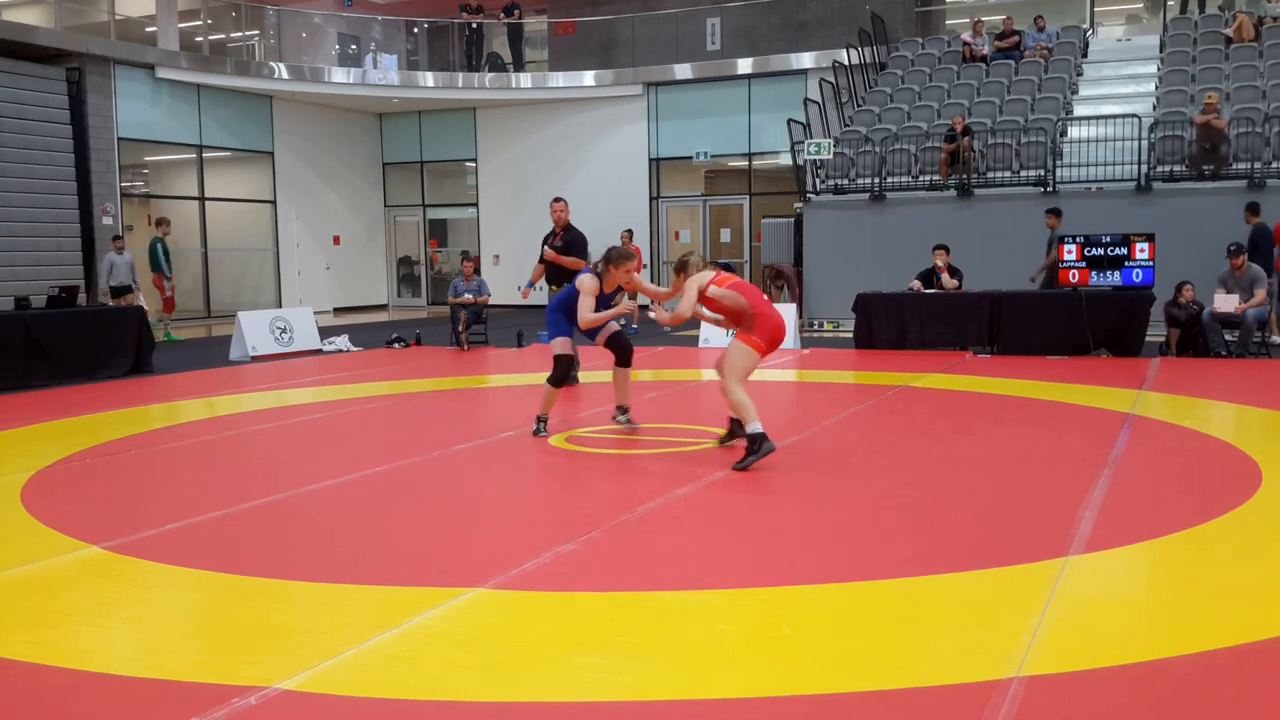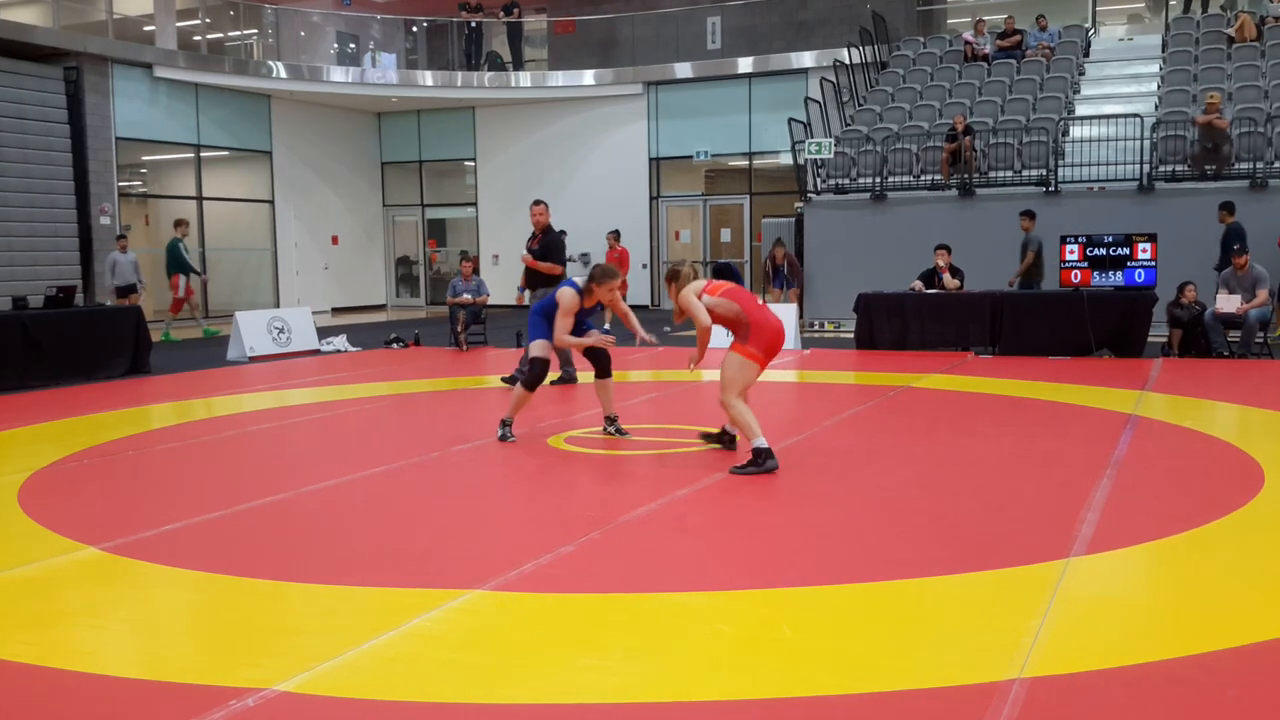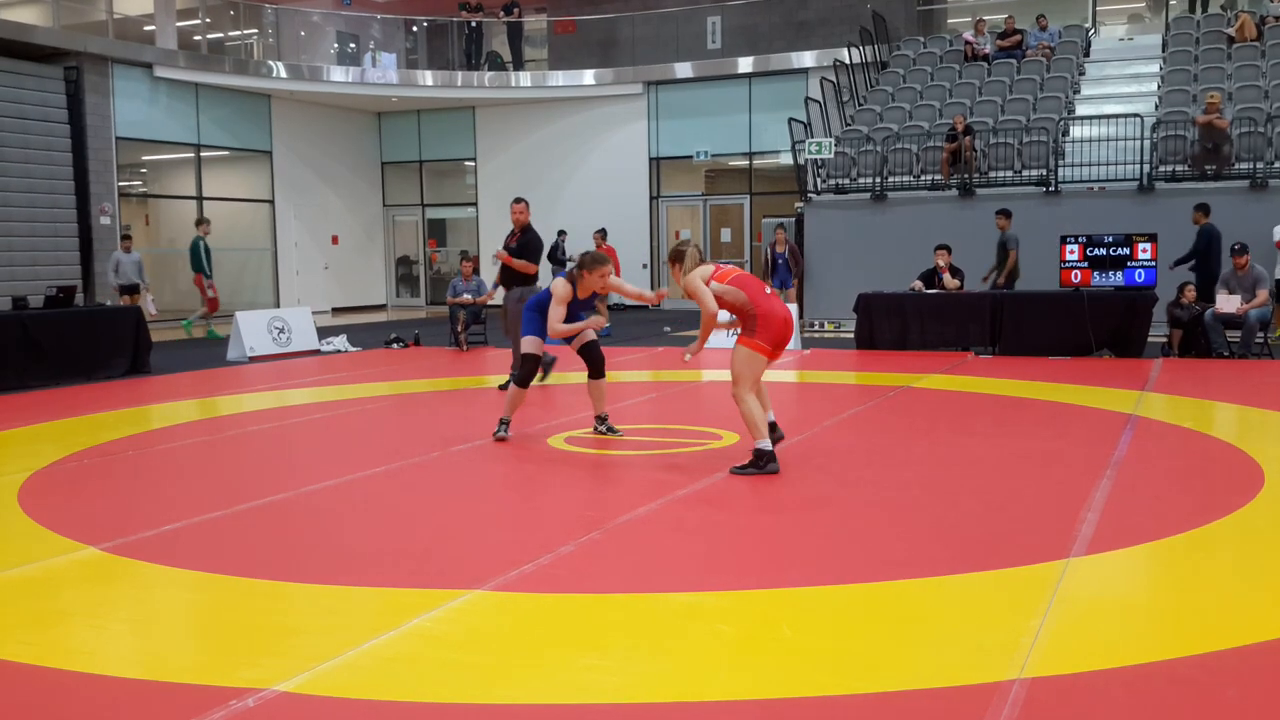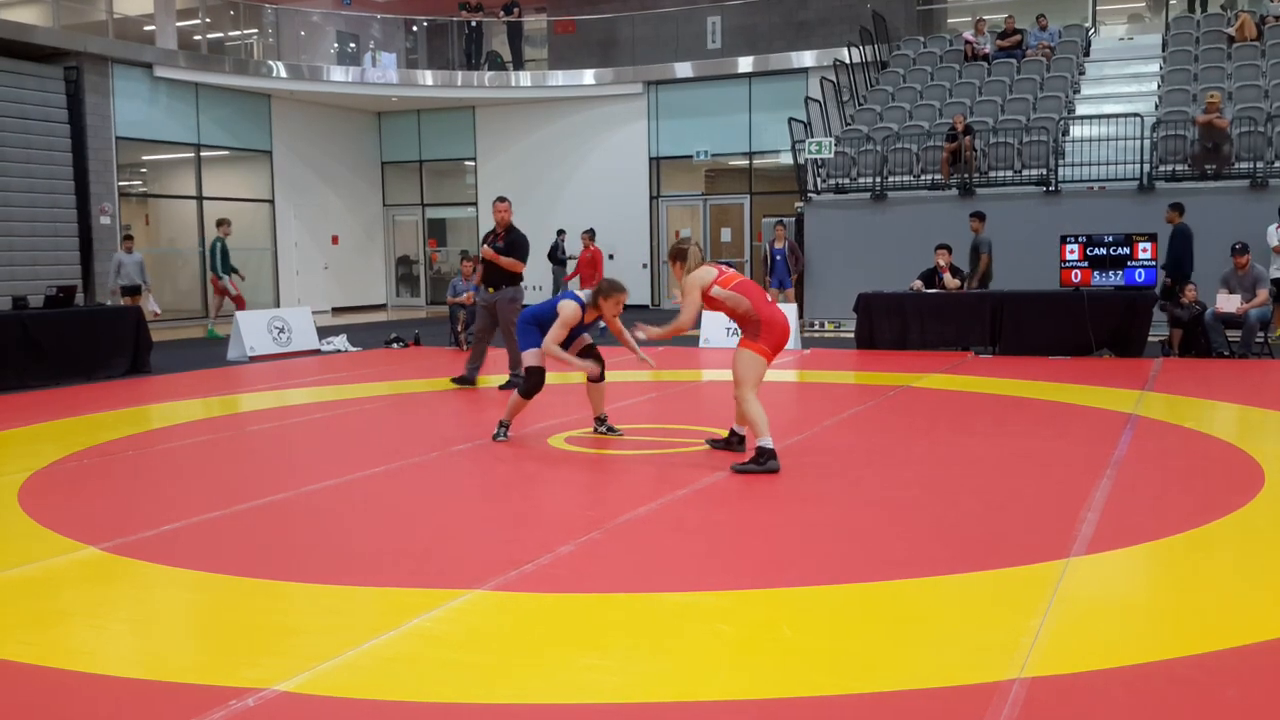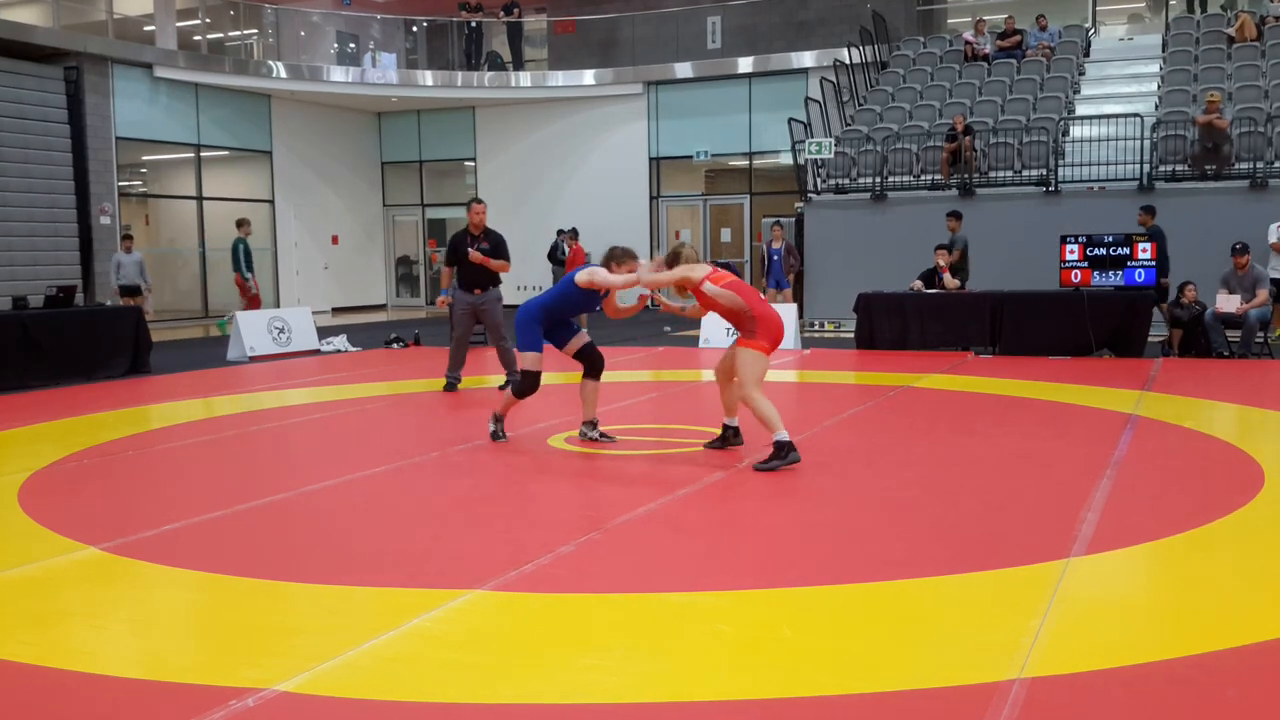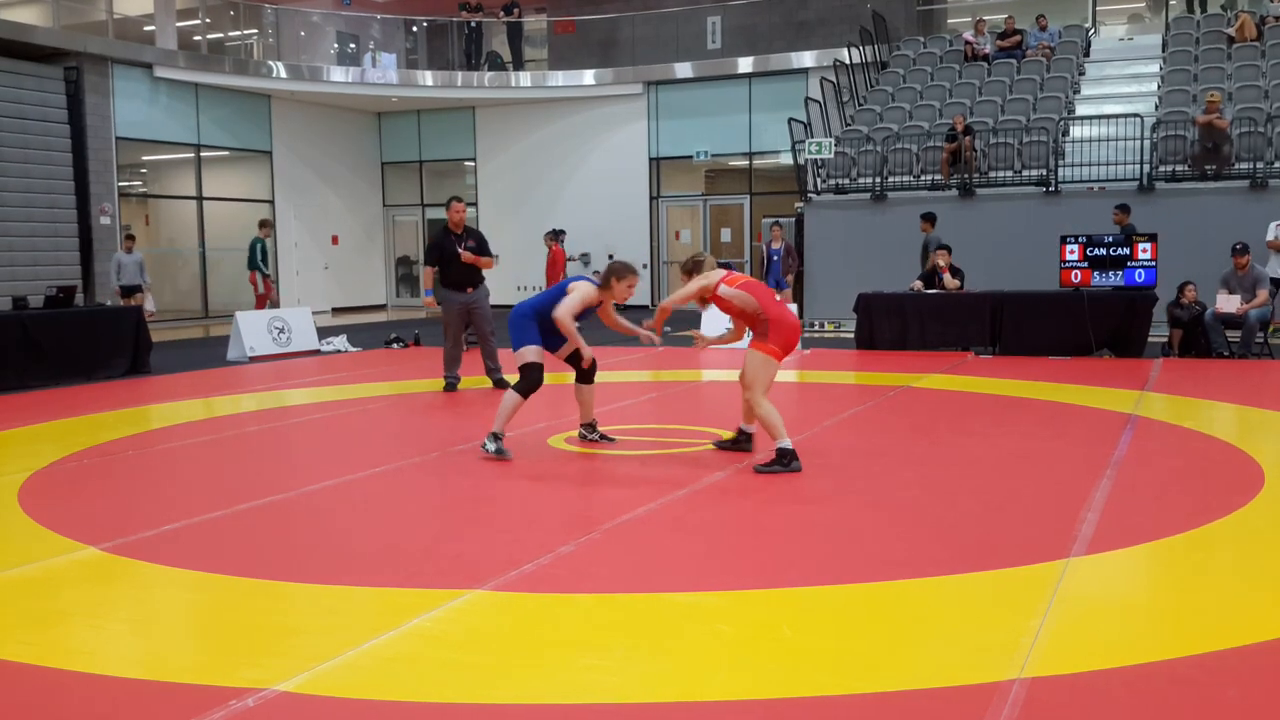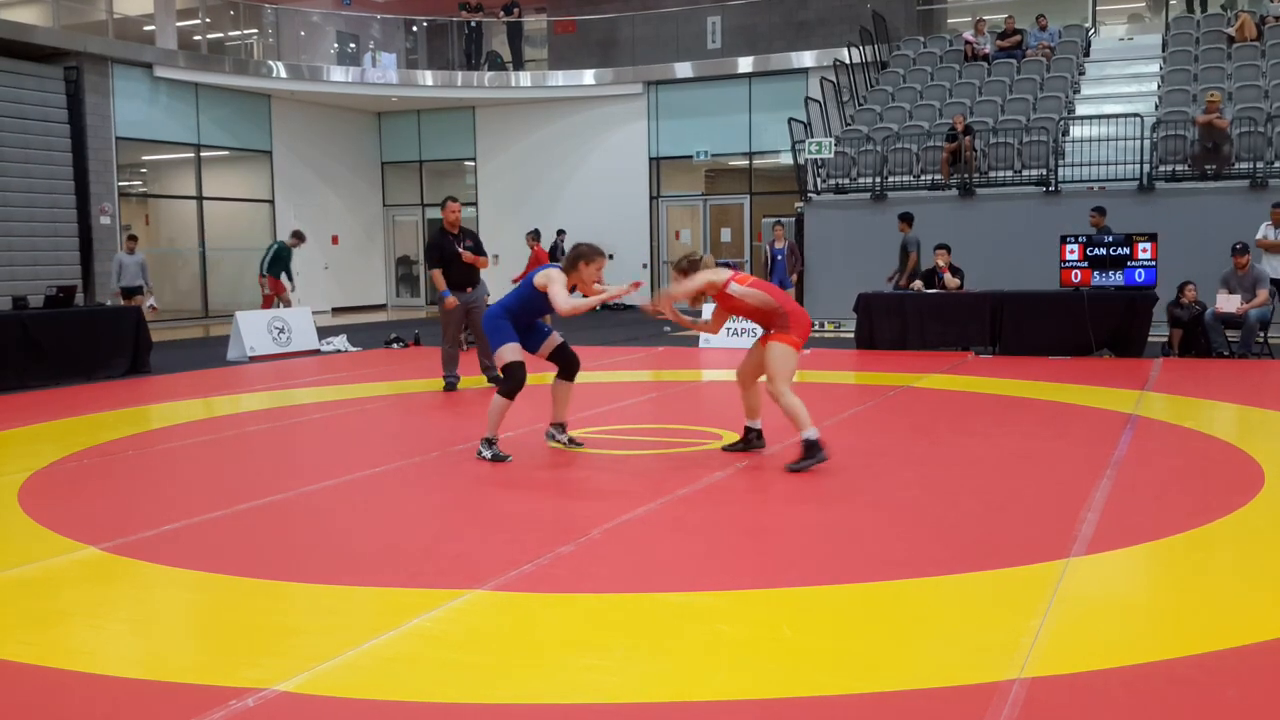
dt=0.3s
person 1, frame 1
left shoulder: (693, 281)
right shoulder: (717, 279)
left elbow: (683, 314)
left wrist: (665, 318)
right wrist: (703, 316)
left hip: (759, 323)
right hip: (772, 324)
left knee: (730, 385)
right knee: (725, 365)
left ankle: (758, 439)
right ankle: (737, 425)
person 1, frame 2
left shoulder: (685, 294)
right shoulder: (709, 287)
left elbow: (704, 323)
left wrist: (699, 354)
left hip: (756, 329)
right hip: (774, 327)
left knee: (729, 398)
right knee: (735, 388)
left ankle: (763, 455)
right ankle: (728, 435)
person 1, frame 3
left shoulder: (692, 278)
right shoulder: (717, 271)
left elbow: (711, 310)
left wrist: (699, 344)
right wrist: (730, 324)
left hip: (763, 321)
right hip: (781, 316)
left knee: (742, 392)
right knee: (749, 381)
left ankle: (765, 456)
right ankle: (770, 428)
person 1, frame 4
left shoulder: (694, 278)
right shoulder: (715, 271)
left elbow: (684, 324)
left wrist: (657, 333)
right wrist: (691, 305)
left hip: (762, 326)
right hip: (776, 323)
left knee: (744, 394)
right knee: (743, 385)
left ankle: (767, 454)
right ankle: (736, 437)
person 1, frame 5
left shoulder: (688, 271)
right shoulder: (708, 275)
left elbow: (647, 281)
right elbow: (699, 310)
left wrist: (646, 269)
right wrist: (667, 305)
left hip: (759, 325)
right hip: (766, 323)
left knee: (748, 392)
right knee: (723, 373)
left ankle: (785, 448)
right ankle: (730, 432)
person 1, frame 6
left shoulder: (705, 279)
right shoulder: (729, 285)
left elbow: (667, 304)
right elbow: (738, 332)
left wrist: (655, 324)
right wrist: (710, 340)
left hip: (774, 326)
right hip: (786, 324)
left knee: (754, 396)
right knee: (748, 381)
left ankle: (787, 455)
right ankle: (743, 437)
person 1, frame 7
left shoulder: (709, 277)
right shoulder: (720, 292)
left elbow: (677, 290)
right elbow: (713, 326)
left wrist: (661, 301)
right wrist: (677, 318)
left hip: (788, 322)
right hip: (784, 324)
left knee: (776, 388)
right knee: (744, 375)
left ankle: (813, 445)
right ankle: (753, 435)
person 2, frame 1
left shoulder: (576, 236)
right shoulder: (548, 237)
left elbow: (580, 264)
right elbow: (542, 264)
left wrist: (556, 257)
right wrist: (529, 285)
left hip: (569, 289)
right hip: (554, 290)
left ankle: (569, 371)
right ankle: (568, 372)
person 2, frame 2
left shoulder: (554, 239)
right shoulder: (532, 239)
left elbow: (557, 269)
left wrist: (533, 263)
right wrist: (522, 289)
left hip: (547, 293)
right hip: (538, 293)
left ankle: (522, 374)
right ankle: (569, 372)
person 2, frame 3
left shoulder: (532, 238)
right shoulder: (511, 235)
left elbow: (531, 268)
left wrist: (508, 258)
right wrist: (495, 284)
left hip: (523, 292)
right hip: (510, 291)
left knee: (517, 335)
right knee: (513, 333)
left ankle: (517, 377)
right ankle: (545, 359)
person 2, frame 4
left shoulder: (518, 238)
right shoulder: (488, 236)
left elbow: (518, 266)
left wrist: (494, 256)
left hip: (509, 293)
right hip: (487, 292)
left knee: (511, 337)
right knee: (479, 334)
left ankle: (516, 376)
right ankle: (470, 375)
person 2, frame 5
left shoulder: (495, 238)
right shoulder: (457, 239)
left elbow: (505, 267)
right elbow: (448, 268)
left wrist: (483, 260)
right wrist: (444, 292)
left hip: (490, 295)
right hip: (464, 295)
left knee: (499, 337)
right knee: (459, 339)
left ankle: (513, 375)
right ankle: (452, 378)
person 2, frame 6
left shoulder: (476, 235)
right shoulder: (438, 239)
left elbow: (490, 262)
right elbow: (429, 267)
left wrist: (474, 259)
right wrist: (429, 293)
left hip: (477, 292)
right hip: (452, 295)
left knee: (487, 335)
right knee: (452, 339)
left ankle: (496, 375)
right ankle: (451, 378)
person 2, frame 7
left shoulder: (471, 235)
right shoulder: (436, 240)
left elbow: (485, 262)
right elbow: (435, 271)
left wrist: (473, 259)
right wrist: (446, 294)
left hip: (475, 292)
right hip: (451, 295)
left knee: (484, 334)
right knee: (451, 339)
left ankle: (492, 373)
right ankle: (451, 377)
person 3, frame 1
left shoulder: (627, 278)
right shoulder: (590, 280)
left elbow: (657, 294)
right elbow: (584, 322)
left wrist: (675, 291)
right wrist: (615, 311)
left hip: (596, 311)
right hip: (560, 313)
left knee: (624, 349)
right knee: (563, 367)
left ankle: (621, 410)
right ankle: (541, 419)
person 3, frame 2
left shoulder: (610, 292)
right shoulder: (570, 295)
left elbow: (626, 314)
right elbow: (559, 339)
left wrist: (640, 332)
right wrist: (591, 340)
left hip: (574, 320)
right hip: (542, 318)
left knee: (603, 360)
right knee: (538, 371)
left ankle: (610, 422)
right ankle: (506, 423)
person 3, frame 3
left shoulder: (605, 280)
right shoulder: (564, 285)
left elbow: (635, 293)
right elbow: (553, 330)
left wrist: (653, 296)
right wrist: (585, 324)
left hip: (569, 315)
right hip: (537, 314)
left knee: (596, 360)
right knee: (529, 368)
left ankle: (601, 421)
right ankle: (504, 422)
person 3, frame 4
left shoulder: (604, 308)
right shoulder: (573, 309)
left elbow: (620, 333)
right elbow: (547, 347)
left wrist: (639, 353)
right wrist: (579, 363)
left hip: (558, 326)
right hip: (532, 324)
left knee: (596, 365)
right knee: (534, 380)
left ankle: (600, 421)
right ankle: (504, 424)
person 3, frame 5
left shoulder: (607, 284)
right shoulder: (596, 274)
left elbow: (614, 312)
right elbow: (622, 283)
left wrist: (639, 305)
left hip: (557, 321)
right hip: (531, 318)
left knee: (595, 362)
right knee: (530, 382)
left ankle: (588, 426)
right ankle: (498, 417)
person 3, frame 6
left shoulder: (602, 295)
right shoulder: (589, 290)
left elbow: (612, 321)
right elbow: (560, 315)
left wrist: (640, 332)
right wrist: (582, 347)
left hip: (546, 324)
right hip: (524, 319)
left knee: (587, 367)
right knee: (532, 378)
left ankle: (588, 429)
right ankle: (493, 438)
person 3, frame 7
left shoulder: (574, 278)
right shoulder: (555, 276)
left elbow: (597, 292)
right elbow: (565, 308)
left wrist: (624, 290)
right wrist: (607, 296)
left hip: (525, 322)
right hip: (500, 319)
left knee: (569, 362)
right knee: (515, 377)
left ankle: (556, 427)
right ankle: (487, 443)
